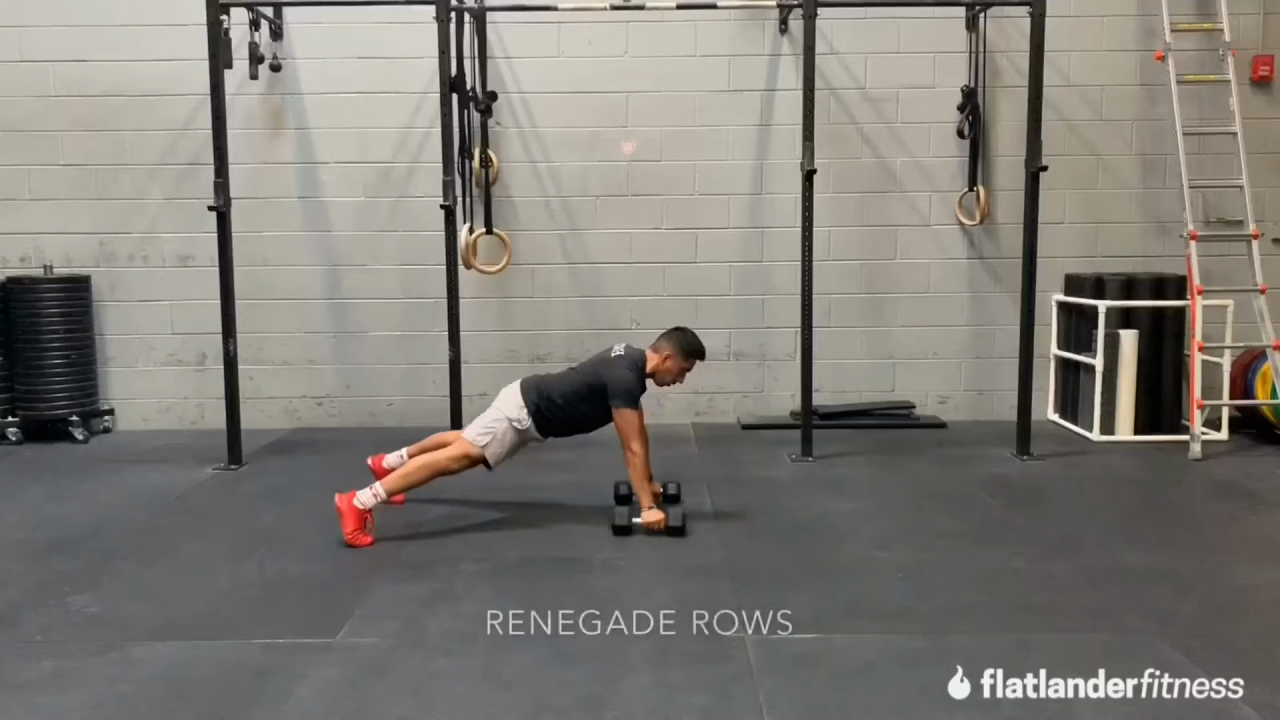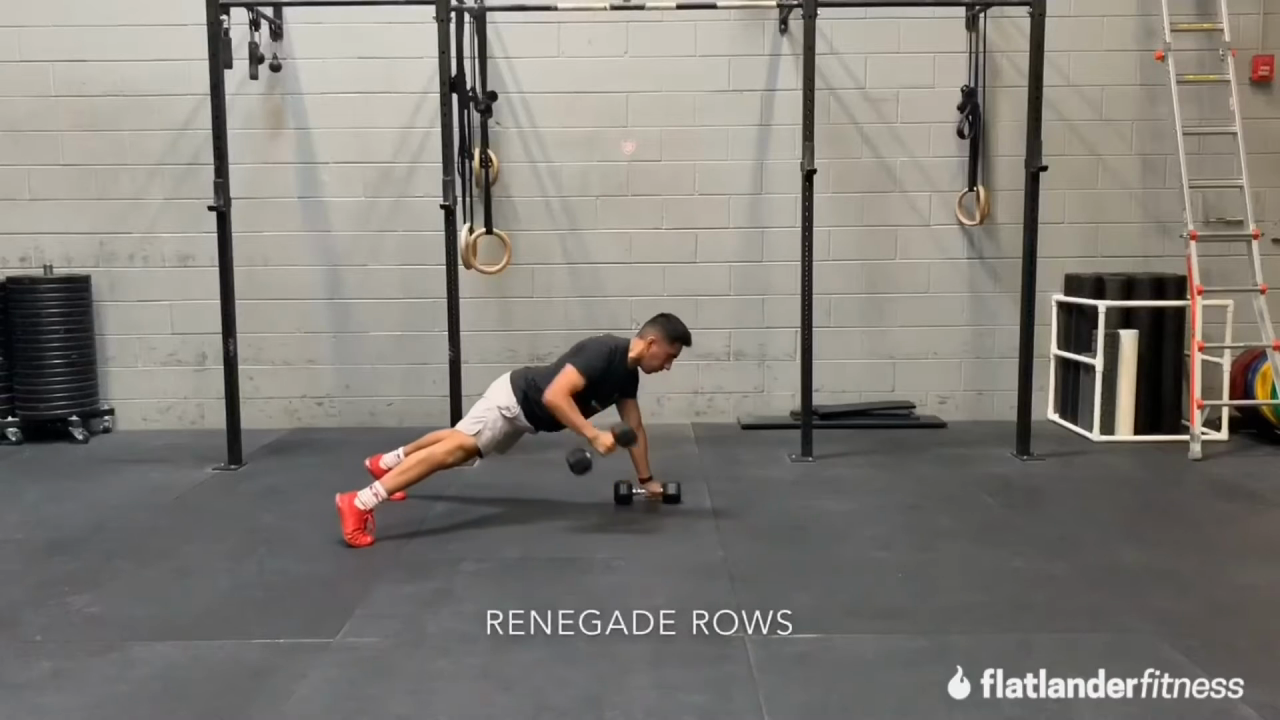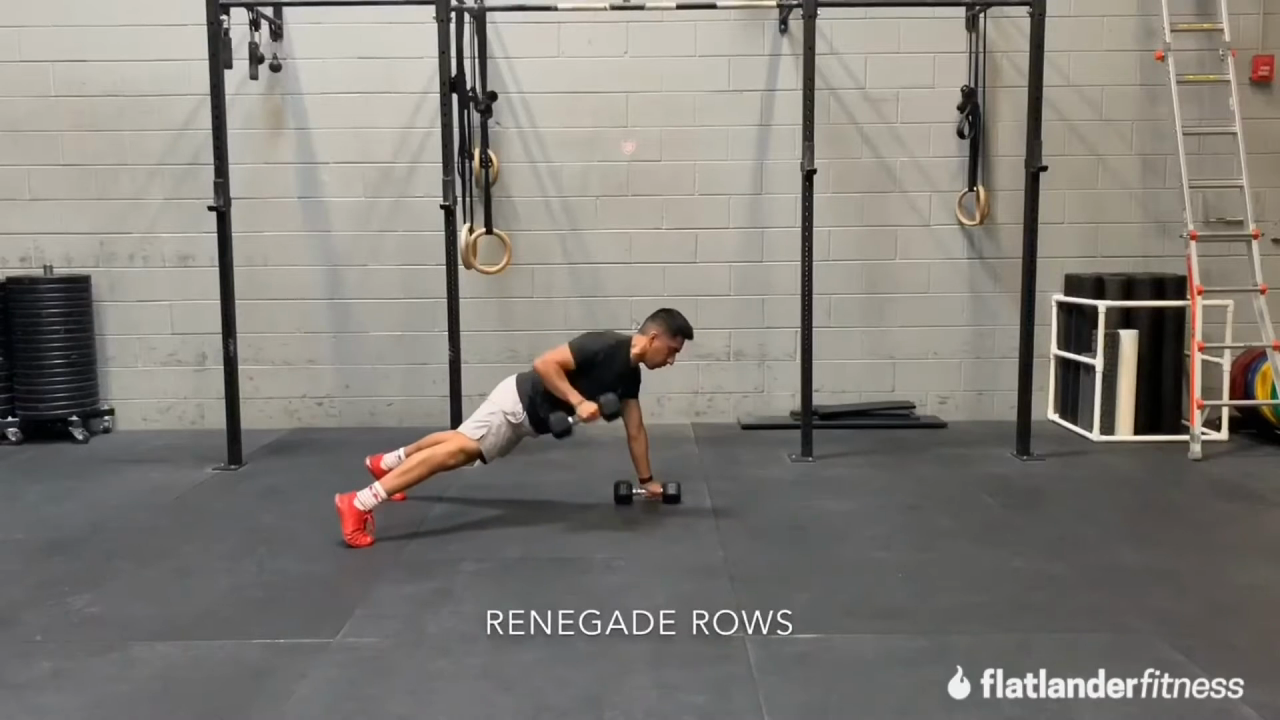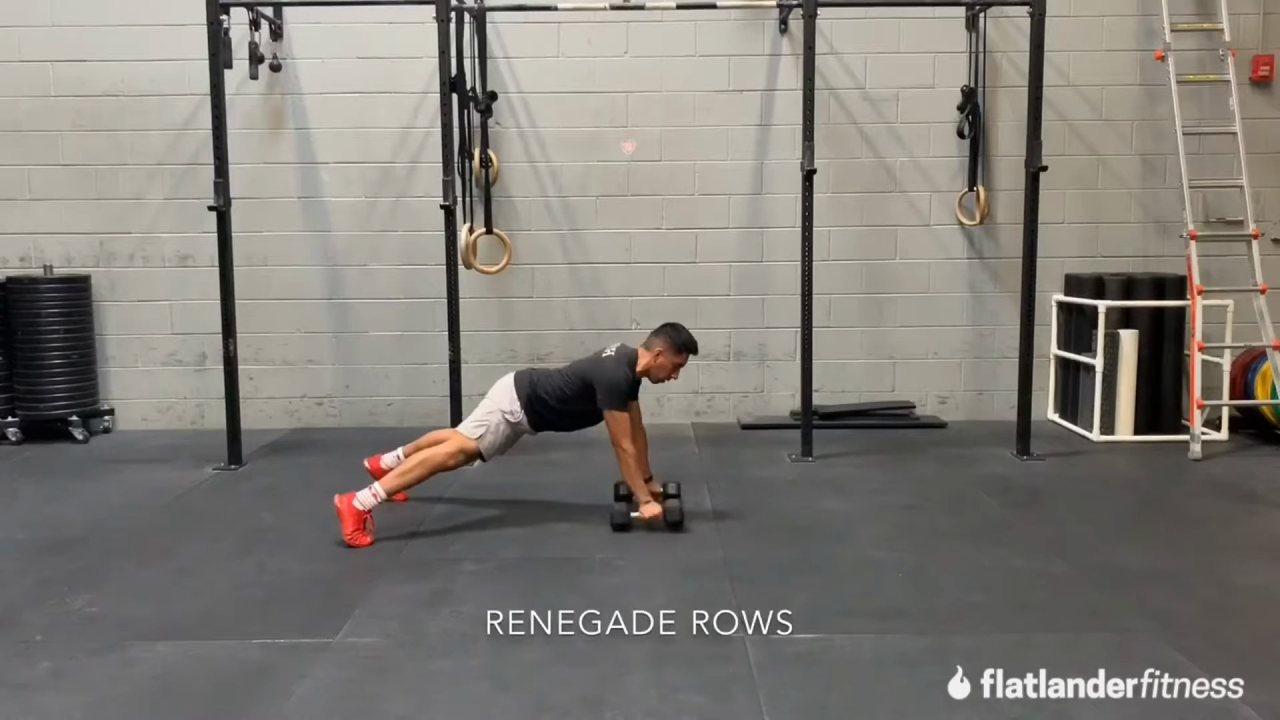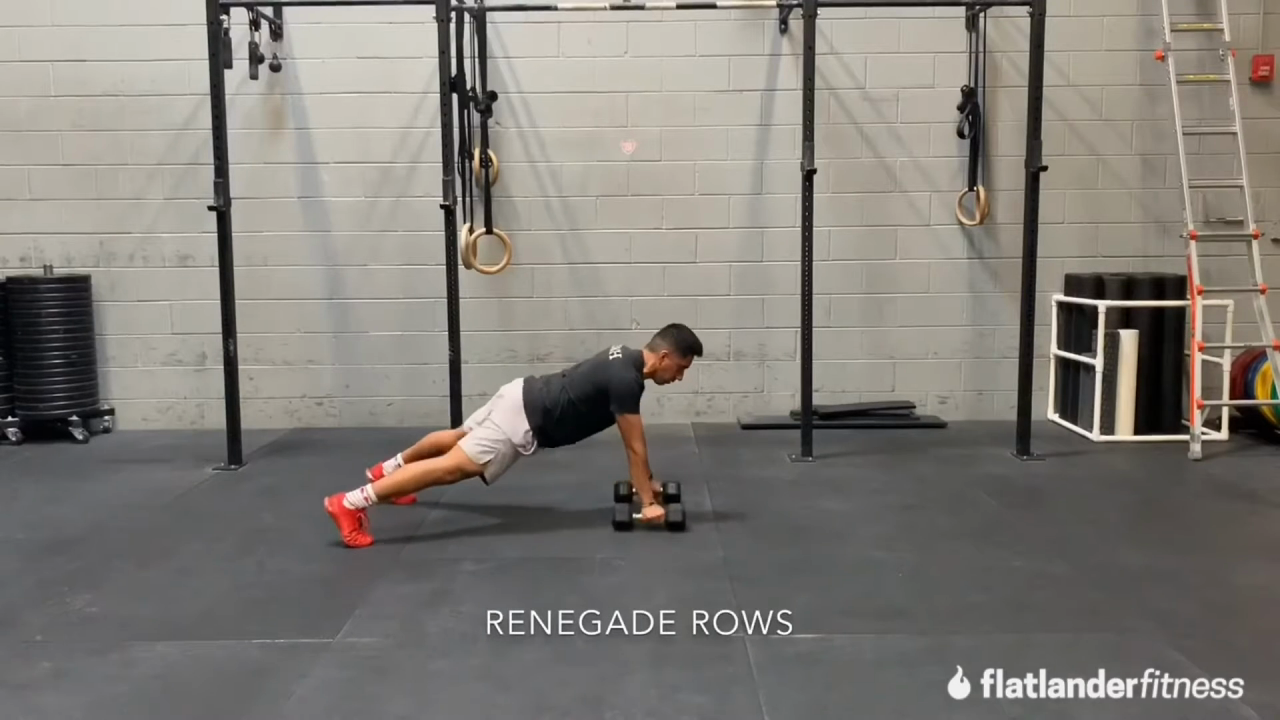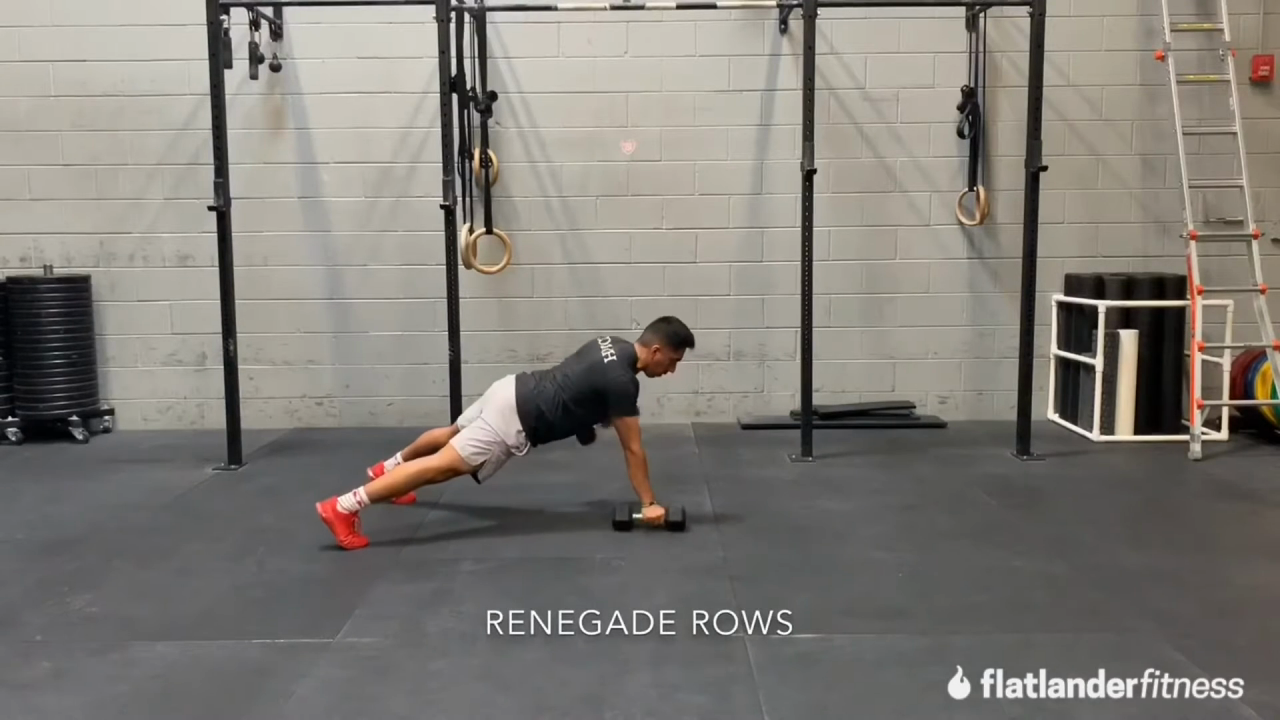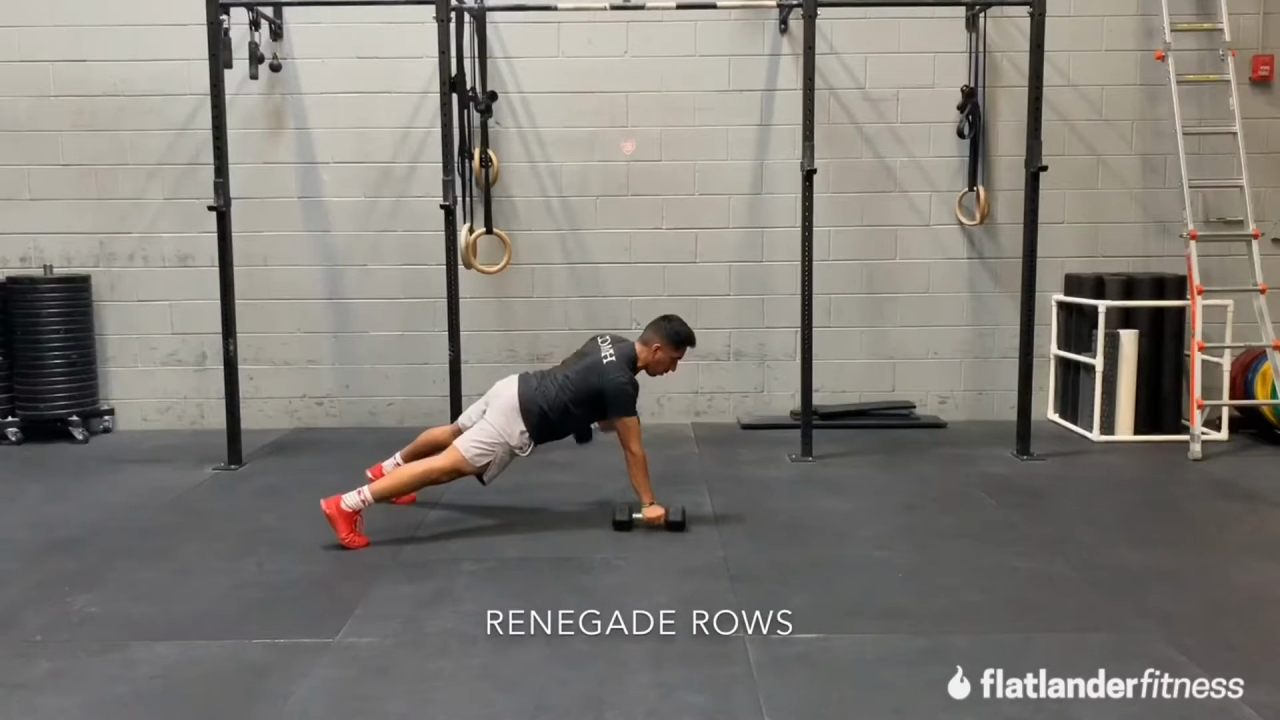
dt=0.4s
person 1, frame 1
left shoulder: (632, 362)
right shoulder: (625, 377)
left elbow: (638, 431)
right elbow: (632, 446)
left wrist: (649, 482)
right wrist: (647, 506)
left hip: (532, 404)
right hip: (526, 409)
left knee: (466, 441)
right knee: (460, 455)
left ankle: (389, 462)
right ankle: (359, 502)
person 1, frame 2
left shoulder: (627, 371)
right shoulder: (604, 353)
left elbow: (633, 427)
right elbow: (554, 397)
left wrist: (646, 479)
right wrist: (594, 435)
left hip: (525, 413)
right hip: (514, 399)
left knee: (459, 438)
right knee: (455, 449)
left ankle: (385, 462)
right ankle: (360, 502)
person 1, frame 3
left shoulder: (630, 373)
right shoulder: (605, 346)
left elbow: (635, 429)
right elbow: (544, 363)
left wrist: (647, 480)
right wrist: (577, 400)
left hip: (532, 415)
right hip: (520, 401)
left knee: (459, 441)
right knee: (457, 450)
left ankle: (386, 462)
right ankle: (360, 503)
person 1, frame 4
left shoulder: (630, 370)
right shoulder: (615, 374)
left elbow: (637, 430)
right elbow: (623, 444)
left wrist: (649, 482)
right wrist: (643, 500)
left hip: (527, 405)
right hip: (518, 401)
left knee: (458, 438)
right knee: (455, 451)
left ankle: (386, 463)
right ankle: (359, 503)
person 1, frame 5
left shoulder: (628, 361)
right shoulder: (626, 379)
left elbow: (635, 434)
right elbow: (634, 446)
left wrist: (648, 480)
right wrist: (648, 502)
left hip: (522, 395)
right hip: (525, 420)
left knee: (457, 438)
right knee: (454, 465)
left ankle: (387, 469)
right ankle: (352, 503)
person 1, frame 6
left shoulder: (614, 345)
right shoulder: (622, 380)
right elbow: (633, 448)
left wrist: (604, 417)
right wrist: (649, 503)
left hip: (513, 389)
right hip: (518, 418)
left knee: (452, 435)
right knee: (444, 465)
left ankle: (387, 468)
right ankle: (344, 506)
person 1, frame 7
left shoulder: (612, 343)
right shoulder: (620, 381)
right elbow: (632, 448)
left wrist: (593, 413)
right wrist: (649, 503)
left hip: (515, 390)
right hip: (520, 419)
left knee: (452, 434)
right knee: (448, 466)
left ankle: (387, 469)
right ankle: (347, 505)
